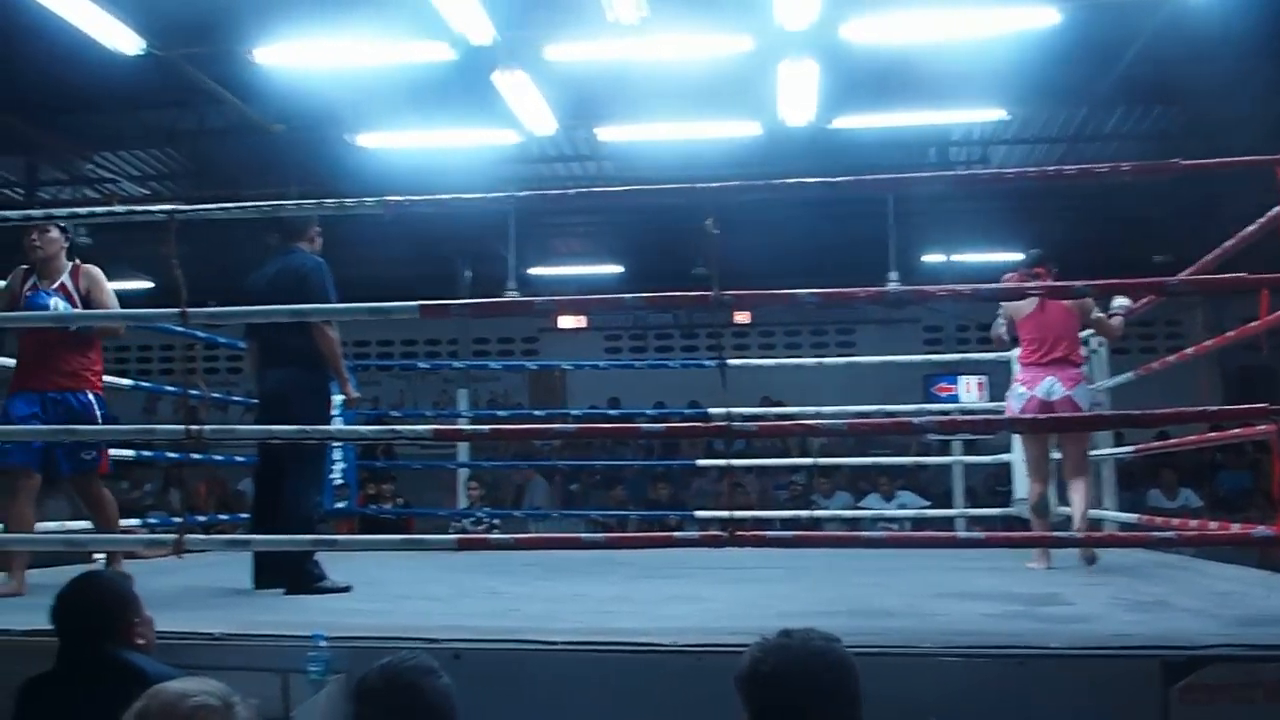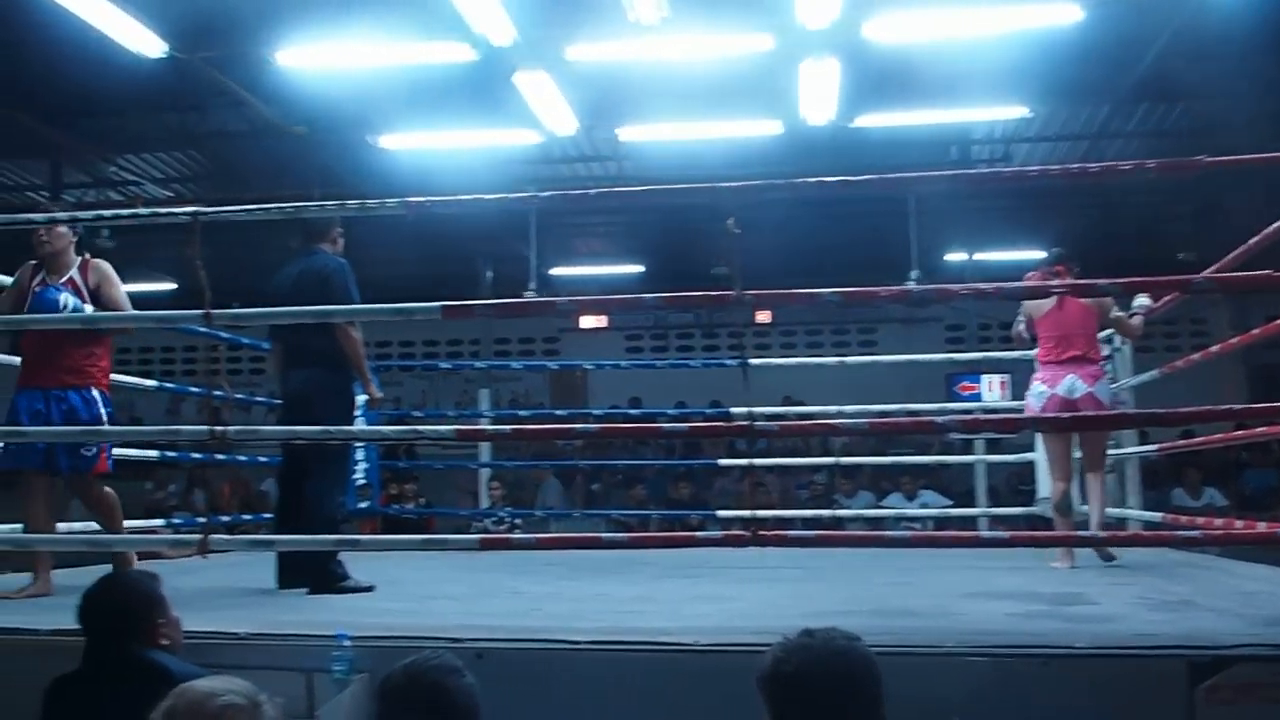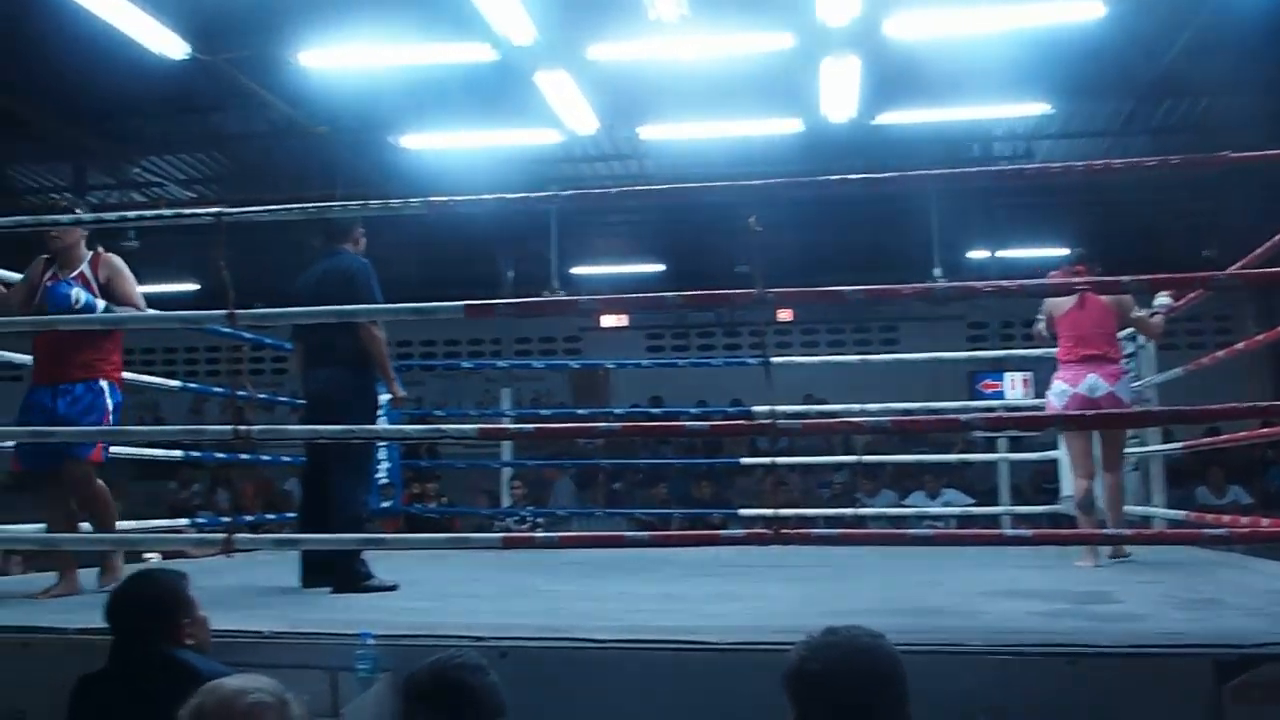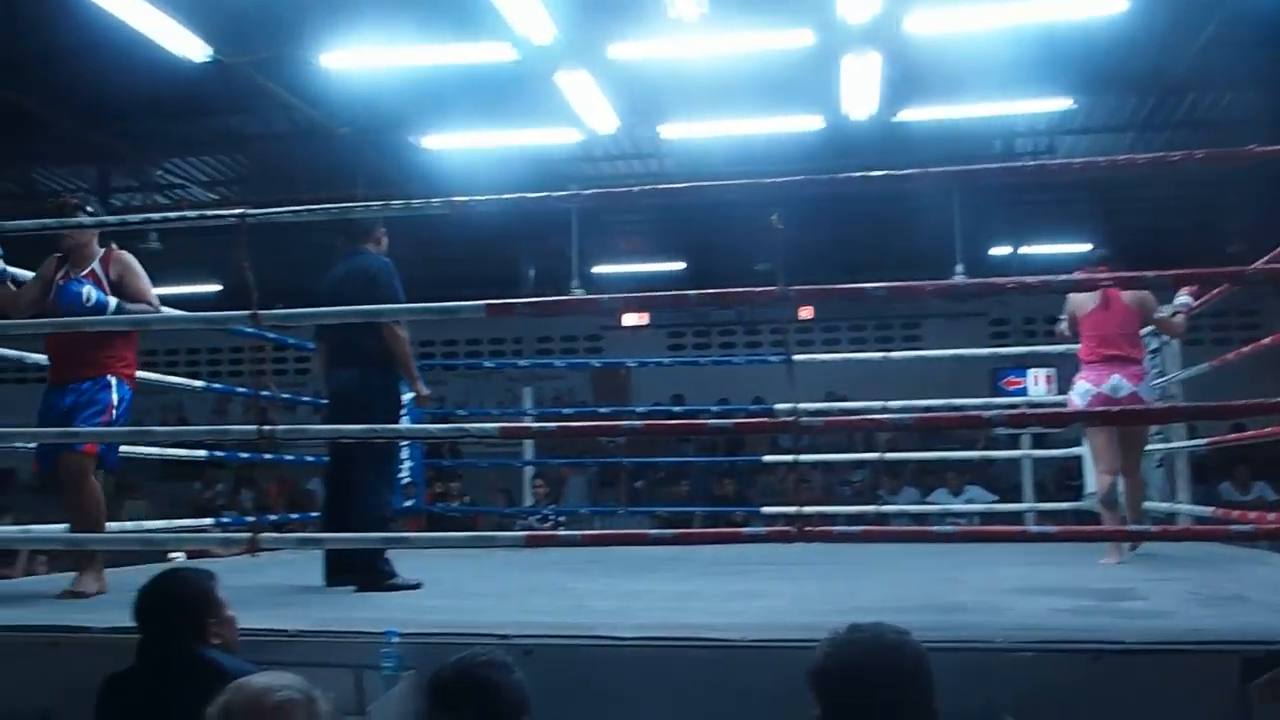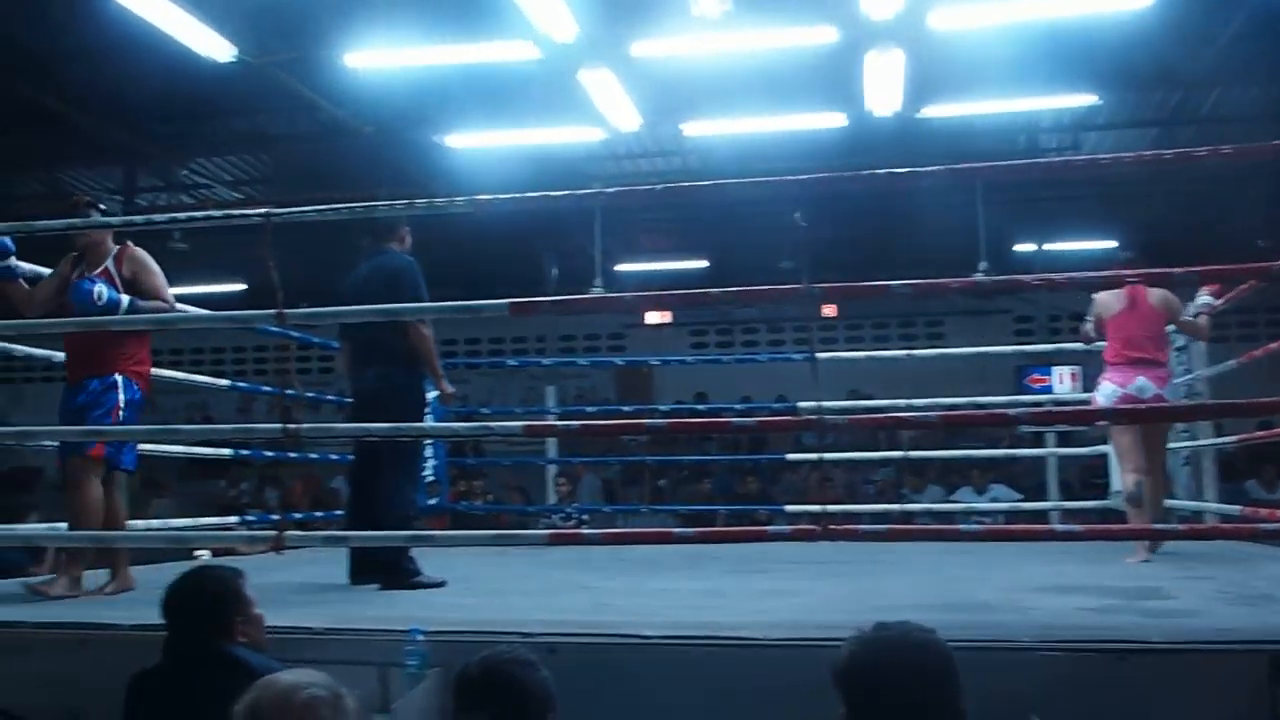
dt=0.1s
person 1, frame 1
left shoulder: (86, 275)
left elbow: (116, 324)
left wrist: (70, 317)
left hip: (77, 393)
left knee: (88, 482)
left ankle: (116, 560)
person 1, frame 2
left shoulder: (95, 269)
left wrist: (80, 311)
left hip: (83, 391)
right hip: (33, 391)
left knee: (88, 480)
right knee: (35, 482)
left ankle: (122, 553)
right ankle: (42, 577)
person 1, frame 3
left shoulder: (106, 264)
right shoulder: (41, 269)
left elbow: (139, 314)
left wrist: (93, 307)
left hip: (92, 385)
right hip: (45, 388)
left knee: (80, 471)
right knee: (53, 480)
left ankle: (111, 553)
right ankle: (67, 575)
person 1, frame 4
left shoulder: (118, 262)
right shoulder: (54, 268)
left elbow: (152, 312)
left wrist: (105, 305)
left hip: (105, 382)
right hip: (62, 385)
left knee: (78, 465)
right knee: (76, 471)
left ankle: (89, 569)
right ankle: (92, 571)
person 1, frame 5
left shoulder: (133, 259)
right shoulder: (72, 267)
left elbow: (168, 309)
left wrist: (118, 303)
left hip: (119, 380)
right hip: (80, 383)
left knee: (86, 466)
right knee: (106, 475)
left ankle: (70, 574)
right ankle: (122, 571)
person 2, frame 1
left shoulder: (260, 276)
right shoulder: (312, 266)
left elbow: (253, 341)
right elbow: (323, 328)
right wrist: (344, 381)
left hip: (272, 385)
right hip: (305, 383)
left knee: (270, 475)
right knee: (303, 478)
left ankle: (269, 569)
right ankle: (302, 572)
person 2, frame 2
left shoulder: (284, 277)
right shoulder: (334, 267)
left elbow: (277, 341)
right elbow: (346, 328)
right wrist: (367, 381)
left hip: (295, 385)
right hip: (328, 383)
left knee: (294, 475)
right knee: (327, 477)
left ankle: (293, 568)
right ankle: (325, 571)
person 2, frame 3
left shoulder: (307, 277)
right shoulder: (357, 267)
left elbow: (299, 342)
right elbow: (369, 328)
right wrist: (391, 380)
left hip: (318, 385)
right hip: (351, 383)
left knee: (318, 474)
right knee: (351, 476)
left ankle: (317, 567)
right ankle: (348, 570)
person 2, frame 4
left shoulder: (331, 278)
right shoulder: (379, 267)
left elbow: (322, 341)
right elbow: (392, 327)
right wrist: (414, 379)
left hip: (340, 384)
right hip: (374, 382)
left knee: (342, 474)
right knee: (375, 476)
left ankle: (340, 565)
right ankle: (372, 569)
person 2, frame 5
left shoulder: (355, 277)
right shoulder: (403, 266)
left elbow: (347, 340)
right elbow: (417, 326)
right wrist: (438, 377)
left hip: (365, 383)
right hip: (399, 381)
left knee: (366, 472)
right knee: (399, 474)
left ankle: (365, 564)
right ankle: (396, 567)
person 3, frame 1
left shoulder: (1014, 302)
right shoulder: (1076, 297)
left elbow: (998, 338)
right elbow: (1112, 331)
right wrist: (1120, 308)
left hip: (1030, 386)
right hip: (1070, 384)
left knee: (1037, 475)
right knee: (1077, 470)
left ankle: (1042, 553)
right ankle: (1080, 527)
person 3, frame 2
left shoulder: (1033, 301)
right shoulder: (1095, 296)
left elbow: (1019, 336)
right elbow: (1132, 330)
right wrist: (1141, 307)
left hip: (1050, 384)
right hip: (1090, 382)
left knee: (1060, 473)
right knee: (1095, 467)
left ankle: (1066, 552)
right ankle: (1098, 533)
person 3, frame 3
left shoulder: (1054, 299)
right shoulder: (1115, 295)
left elbow: (1041, 334)
right elbow: (1153, 329)
right wrist: (1161, 306)
left hip: (1071, 383)
right hip: (1111, 382)
left knee: (1083, 471)
right knee: (1112, 466)
left ankle: (1090, 550)
person 3, frame 4
left shoulder: (1077, 299)
right shoulder: (1138, 296)
left elbow: (1063, 333)
right elbow: (1176, 329)
right wrist: (1183, 304)
left hip: (1093, 383)
right hip: (1132, 382)
left knee: (1106, 468)
right knee: (1132, 465)
left ankle: (1115, 546)
person 3, frame 5
left shoulder: (1103, 300)
right shoulder: (1163, 297)
left elbow: (1088, 335)
right elbow: (1200, 332)
right wrist: (1204, 304)
left hip: (1119, 384)
right hip: (1156, 383)
left knee: (1131, 468)
right knee: (1155, 467)
left ankle: (1141, 543)
right ankle: (1153, 537)
